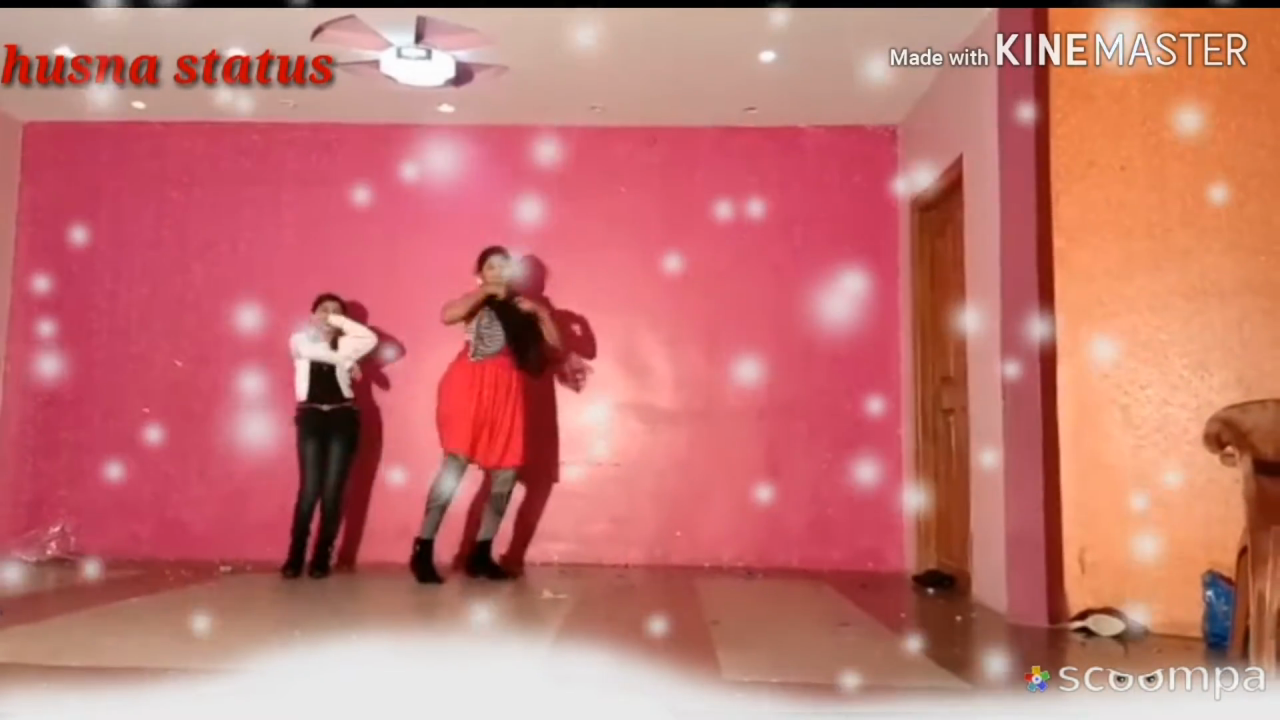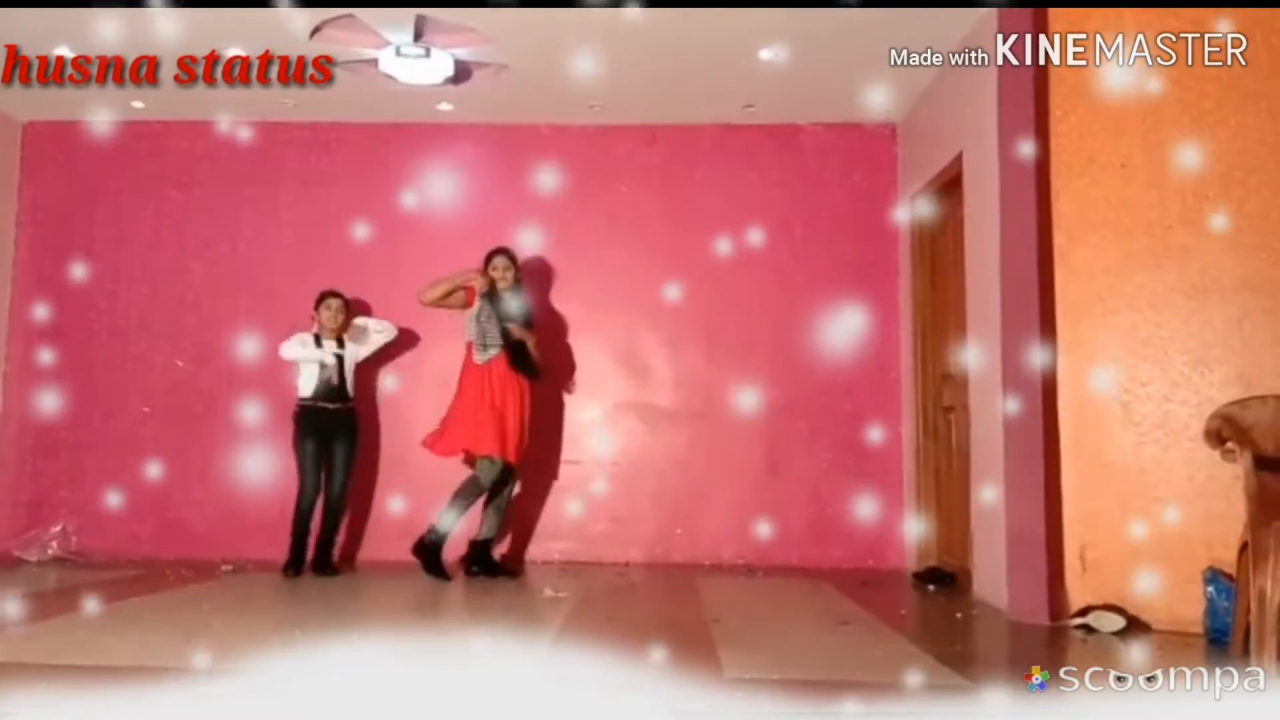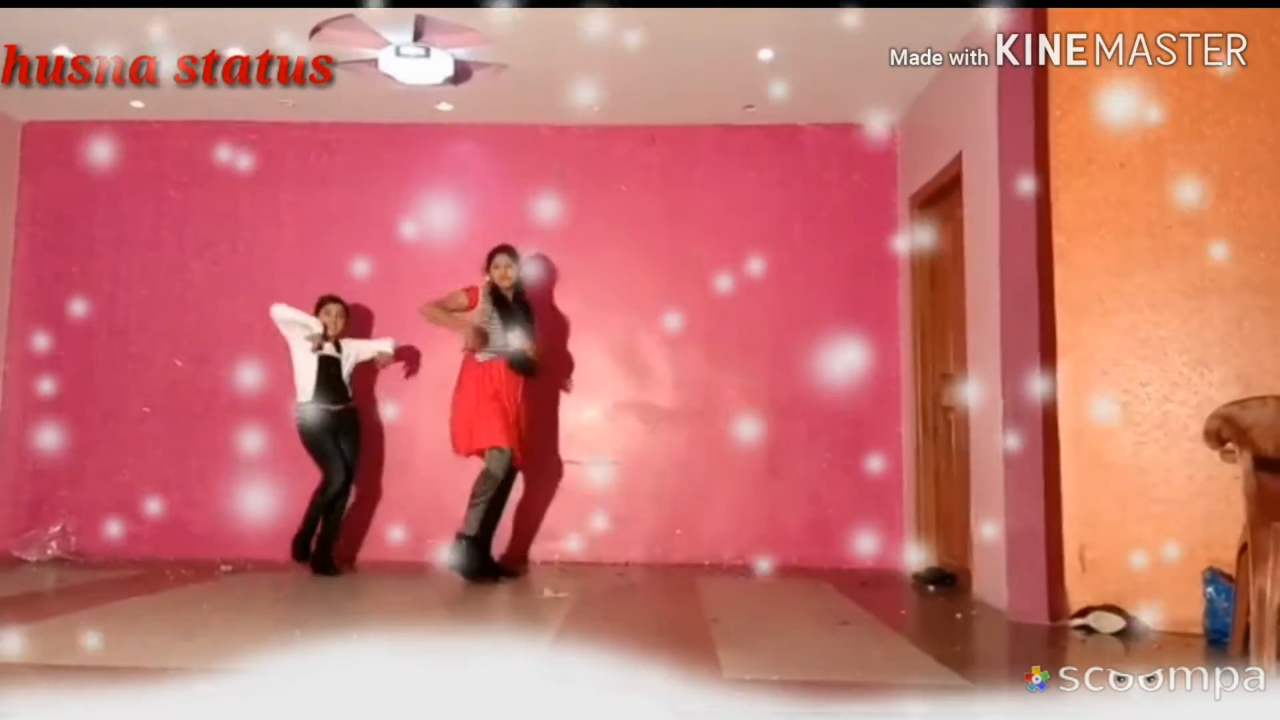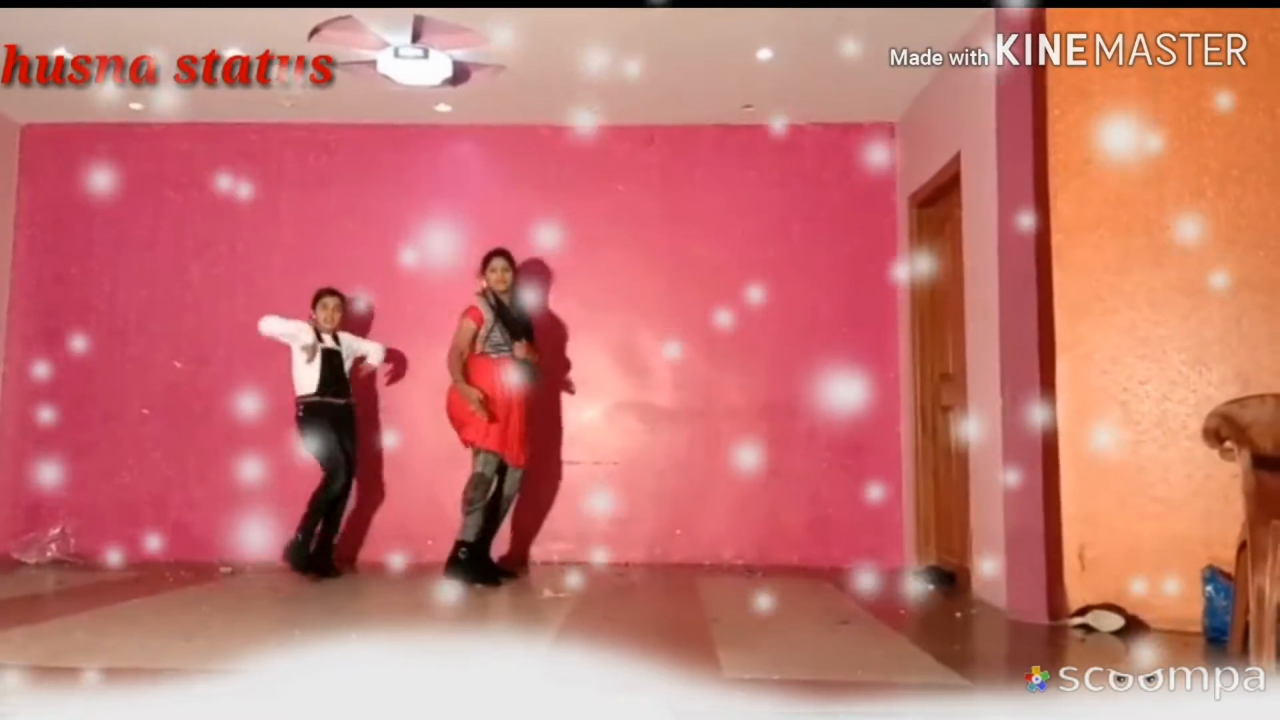
dt=0.2s
person 1, frame 1
left shoulder: (522, 307)
right shoulder: (475, 302)
left elbow: (555, 343)
right elbow: (447, 315)
left wrist: (541, 312)
right wrist: (485, 291)
left hip: (505, 393)
right hip: (471, 388)
left knee: (506, 471)
right knee: (454, 469)
left ankle: (480, 552)
right ankle: (422, 551)
person 1, frame 2
left shoulder: (521, 308)
right shoulder: (474, 298)
left elbow: (537, 358)
right elbow: (425, 298)
left wrist: (526, 337)
right wrist: (463, 277)
left hip: (514, 396)
right hip: (482, 392)
left knee: (507, 472)
right knee: (489, 469)
left ankle: (480, 550)
right ankle: (432, 540)
person 1, frame 3
left shoulder: (522, 307)
right shoulder: (477, 297)
left elbow: (534, 357)
right elbow: (429, 308)
left wrist: (527, 345)
right wrist: (461, 323)
left hip: (510, 393)
right hip: (481, 388)
left knee: (508, 468)
right knee: (496, 460)
left ankle: (481, 551)
right ankle: (465, 545)
person 1, frame 4
left shoulder: (516, 309)
right shoulder: (478, 309)
left elbow: (525, 352)
right elbow: (456, 352)
left wrist: (529, 353)
right wrist: (462, 387)
left hip: (509, 393)
right hip: (482, 393)
left knee: (510, 472)
right knee: (486, 465)
left ankle: (480, 553)
right ankle: (462, 554)
person 2, frame 1
left shoulder: (345, 345)
right shoulder: (301, 339)
left elbow: (371, 338)
right elbow: (304, 348)
left wrist: (338, 321)
right wrist: (343, 360)
left hip: (343, 419)
right hip: (311, 418)
left knee: (333, 489)
right knee: (310, 487)
left ankle: (321, 556)
right ankle: (295, 555)
person 2, frame 2
left shoulder: (353, 344)
right shoulder: (305, 341)
left elbow: (390, 331)
right elbow: (286, 350)
left wrist: (363, 324)
right wrist: (323, 355)
left hip: (344, 418)
right hip: (310, 416)
left knee: (339, 487)
right knee: (310, 486)
left ankle: (324, 555)
right ankle: (296, 554)
person 2, frame 3
left shoulder: (349, 347)
right shoulder: (302, 340)
left elbow: (385, 343)
right elbow: (277, 310)
left wrist: (385, 350)
right wrist: (312, 324)
left hip: (346, 419)
right hip: (314, 417)
left knee: (345, 483)
right knee: (336, 476)
left ankle: (323, 553)
right ankle: (305, 535)
person 2, frame 4
left shoulder: (346, 339)
right shoulder: (304, 334)
left elbow: (375, 347)
right elbow: (266, 325)
left wrist: (374, 359)
right wrist: (301, 331)
left hip: (345, 414)
right hip: (314, 412)
left knee: (344, 482)
right knee: (338, 473)
left ankle: (322, 554)
right ankle: (299, 543)
